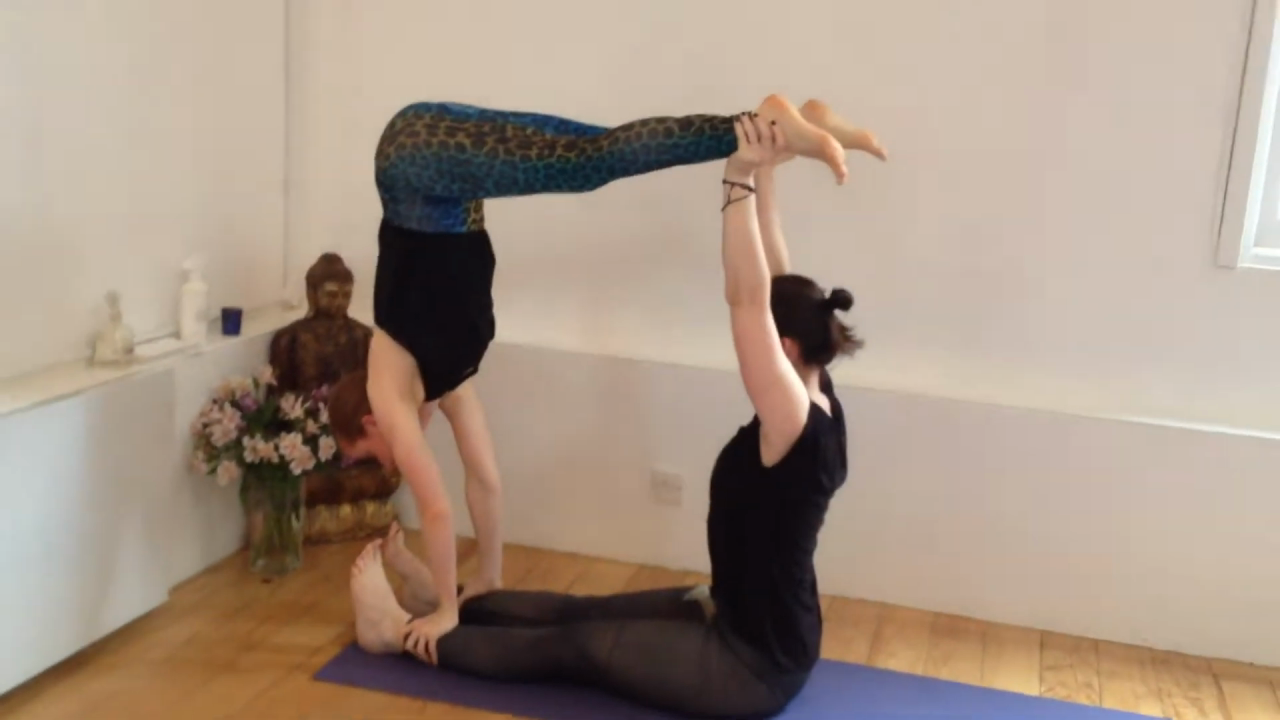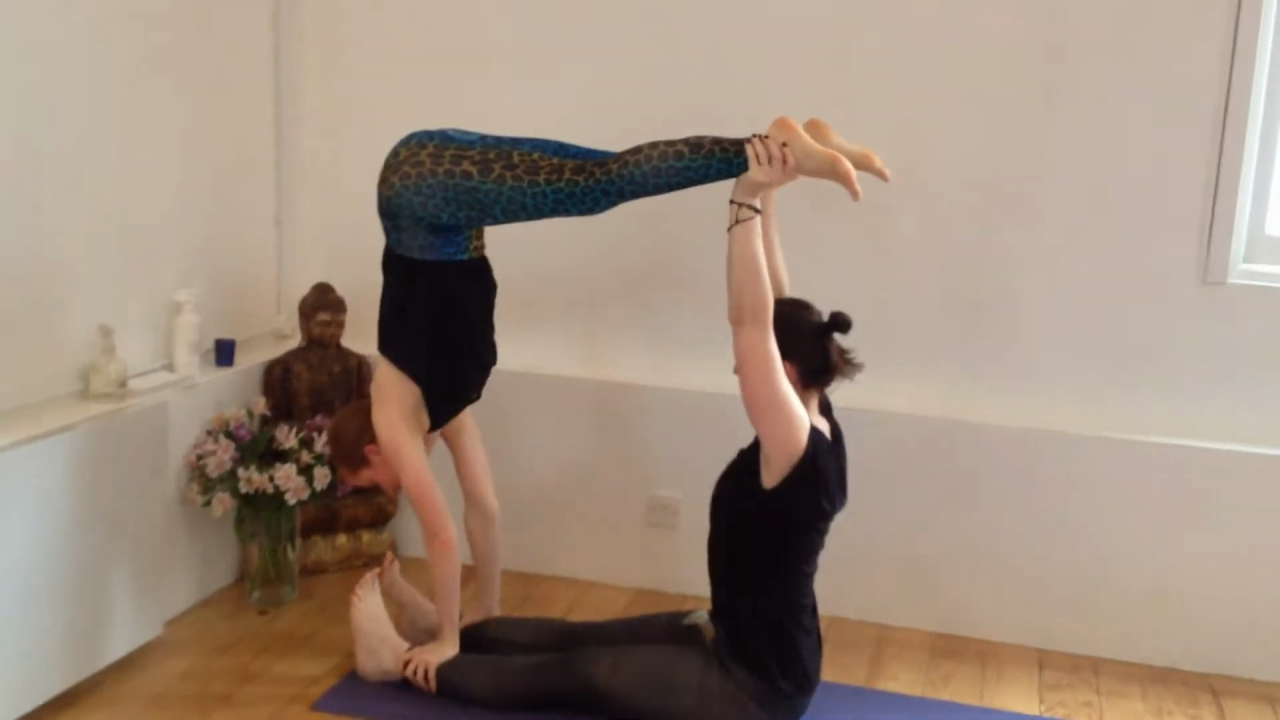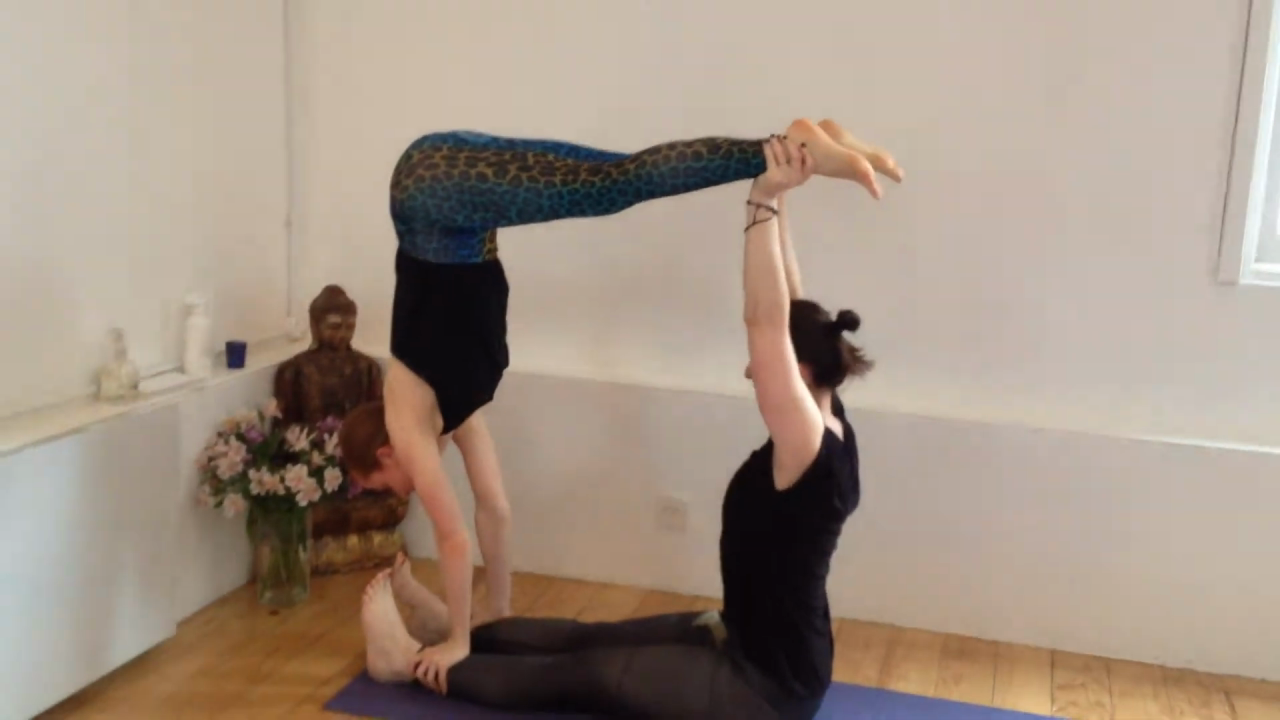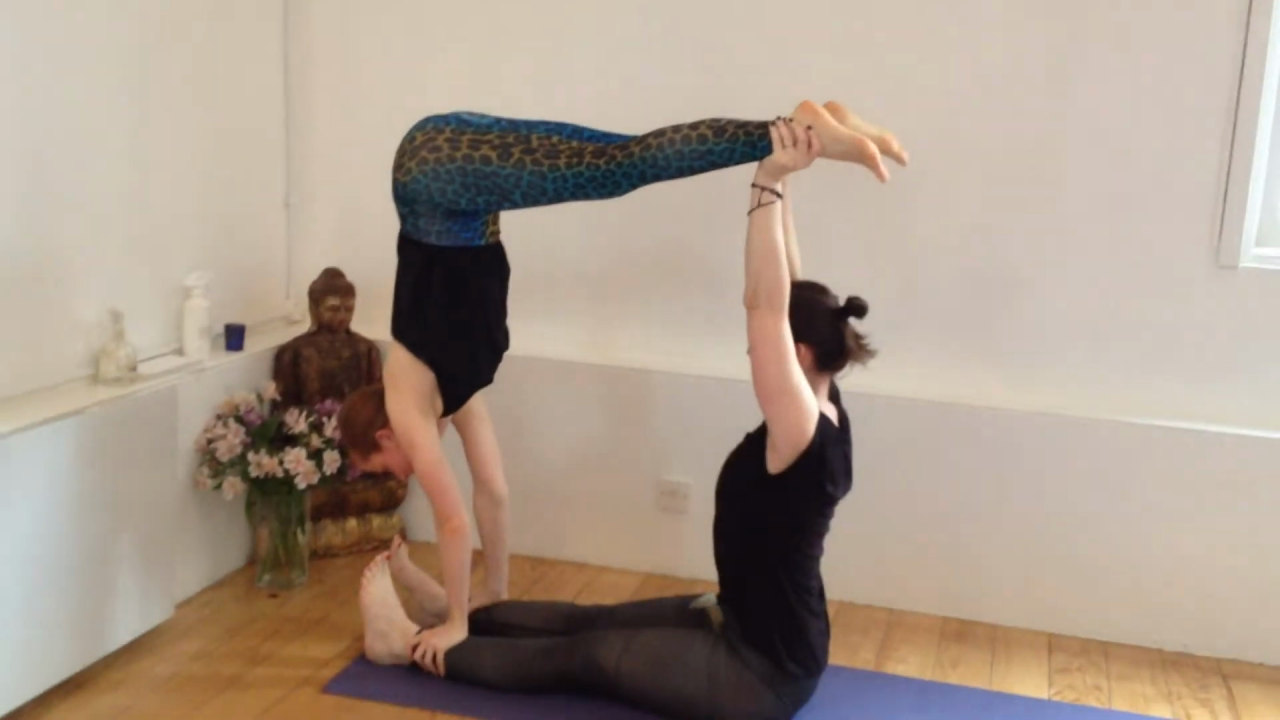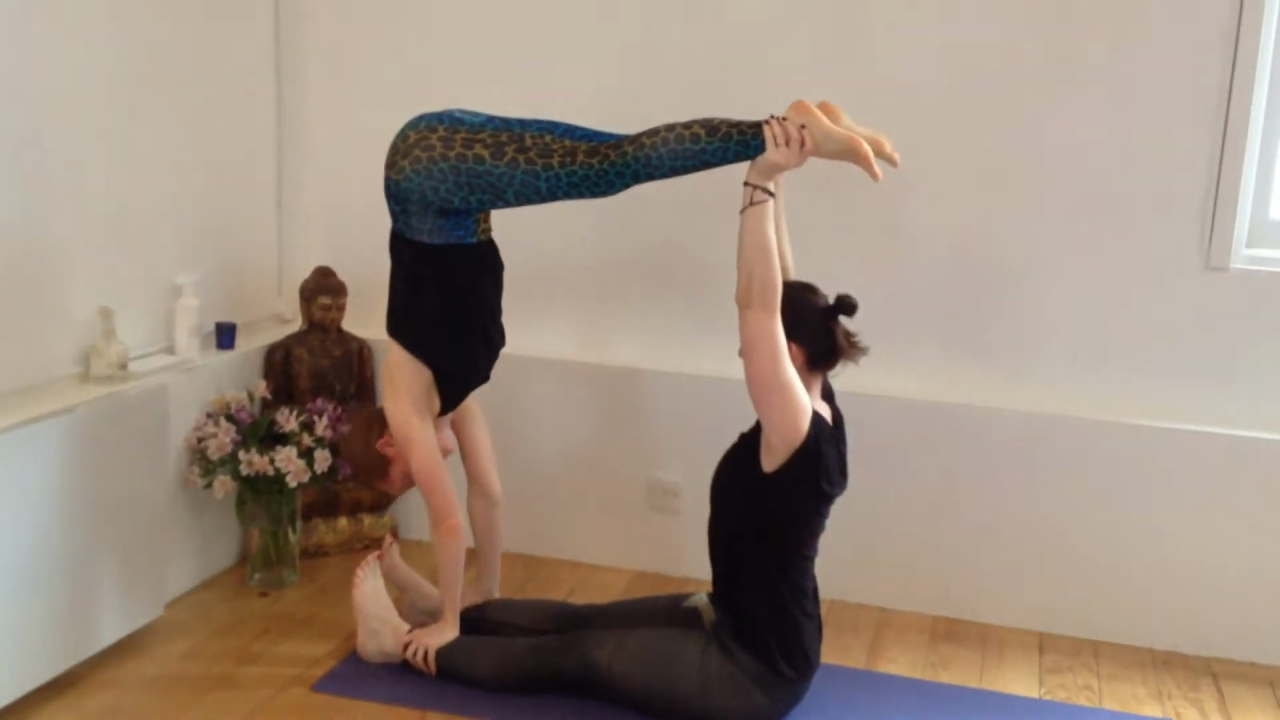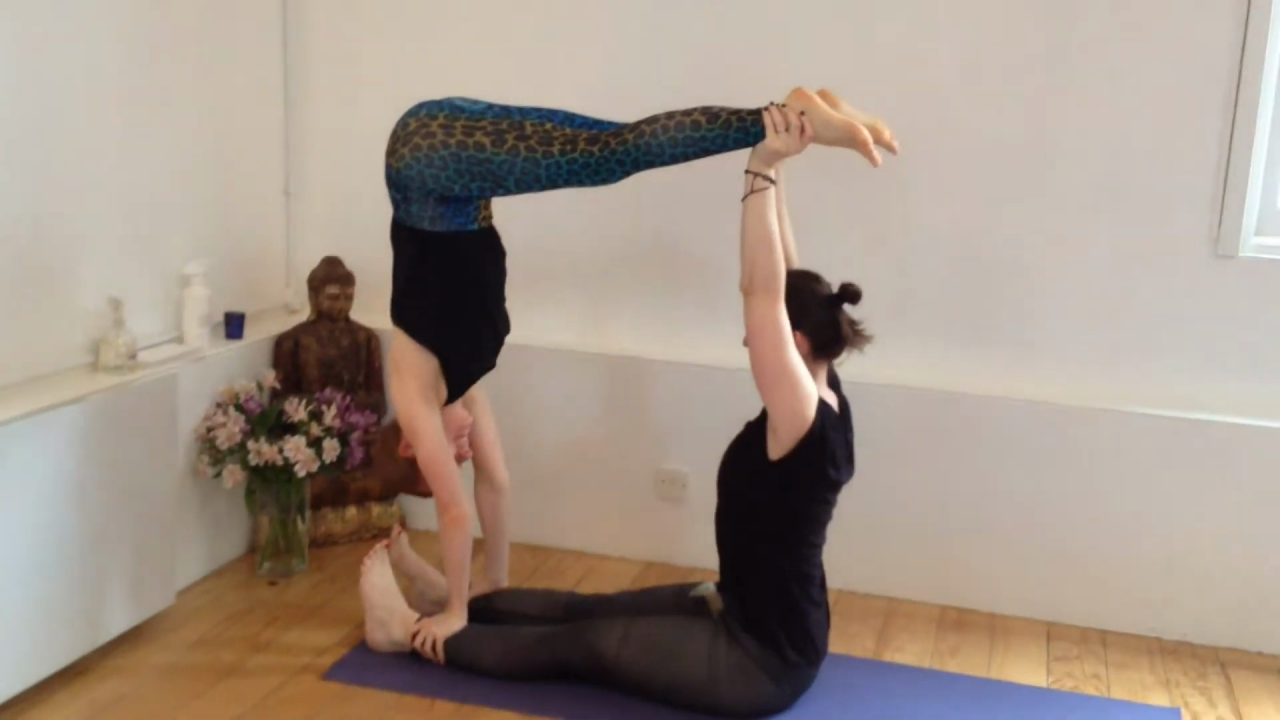
dt=0.4s
person 1, frame 1
left shoulder: (796, 423)
right shoulder: (817, 405)
left elbow: (749, 301)
right elbow: (771, 288)
left wrist: (740, 181)
right wrist: (762, 177)
left hip: (754, 664)
right hip: (745, 620)
left knee: (577, 646)
right knee: (580, 611)
left ankle: (405, 633)
person 1, frame 2
left shoulder: (795, 447)
right shoulder: (815, 426)
left elbow: (752, 323)
right elbow: (771, 313)
left wrist: (746, 202)
right wrist: (762, 201)
right hip: (741, 642)
left knee: (575, 673)
right knee: (579, 638)
left ankle: (403, 661)
person 1, frame 3
left shoulder: (809, 448)
right shoulder: (829, 430)
left elbow: (767, 324)
right elbow: (787, 317)
left wrist: (763, 203)
right wrist: (772, 201)
right hip: (755, 642)
right knee: (591, 639)
left ankle: (414, 661)
right ankle: (451, 631)
person 1, frame 4
left shoulder: (803, 432)
right shoulder: (824, 414)
left elbow: (767, 307)
right elbow: (786, 298)
left wrist: (768, 186)
right wrist: (777, 184)
left hip: (764, 671)
right hip: (754, 627)
left knee: (582, 656)
right knee: (589, 621)
left ankle: (414, 644)
right ankle: (450, 613)
person 1, frame 5
left shoulder: (797, 432)
right shoulder: (819, 412)
left elbow: (757, 307)
right elbow: (776, 299)
left wrist: (760, 185)
right wrist: (769, 186)
left hip: (755, 671)
right hip: (745, 626)
left knee: (573, 655)
right knee: (582, 621)
left ankle: (405, 644)
person 1, frame 6
left shoulder: (803, 419)
right shoulder: (824, 399)
left elbow: (762, 295)
right elbow: (781, 287)
left wrist: (761, 172)
right wrist: (771, 170)
left hip: (763, 660)
right hip: (754, 615)
left knee: (580, 643)
right knee: (588, 609)
left ankle: (413, 632)
right ankle: (450, 602)
person 2, frame 1
left shoulder: (388, 396)
right shoulder: (436, 374)
left elbow: (435, 507)
right elbow: (486, 480)
left wrist: (446, 611)
right wrist: (488, 580)
left knee: (592, 159)
person 2, frame 2
left shoulder: (394, 422)
right shoulder: (434, 403)
left elbow: (441, 536)
right elbow: (484, 507)
left wrist: (448, 639)
right wrist: (486, 610)
left knee: (599, 185)
person 2, frame 3
left shoulder: (408, 423)
right shoulder: (447, 403)
left elbow: (454, 539)
right elbow: (495, 509)
left wrist: (457, 641)
right wrist: (497, 608)
left knee: (615, 183)
person 2, frame 4
left shoulder: (408, 406)
right shoulder: (443, 386)
left elbow: (453, 521)
right elbow: (493, 492)
left wrist: (455, 623)
right wrist: (493, 591)
left knee: (621, 165)
person 2, frame 5
left shoulder: (409, 406)
right shoulder: (438, 387)
left elbow: (447, 518)
right elbow: (487, 492)
left wrist: (448, 622)
right wrist: (486, 591)
left knee: (610, 166)
person 2, frame 6
left shoulder: (418, 395)
right shoulder: (447, 376)
left elbow: (454, 510)
right elbow: (495, 481)
left wrist: (456, 611)
right wrist: (494, 582)
left knee: (615, 153)
